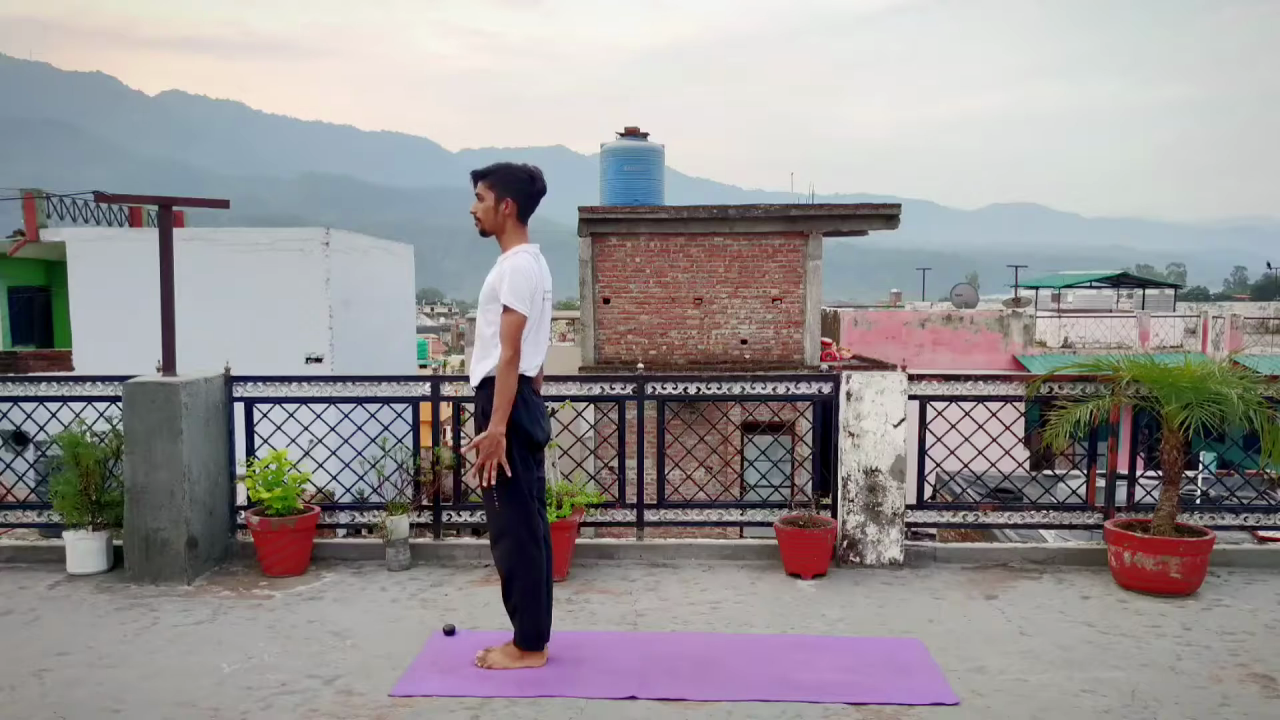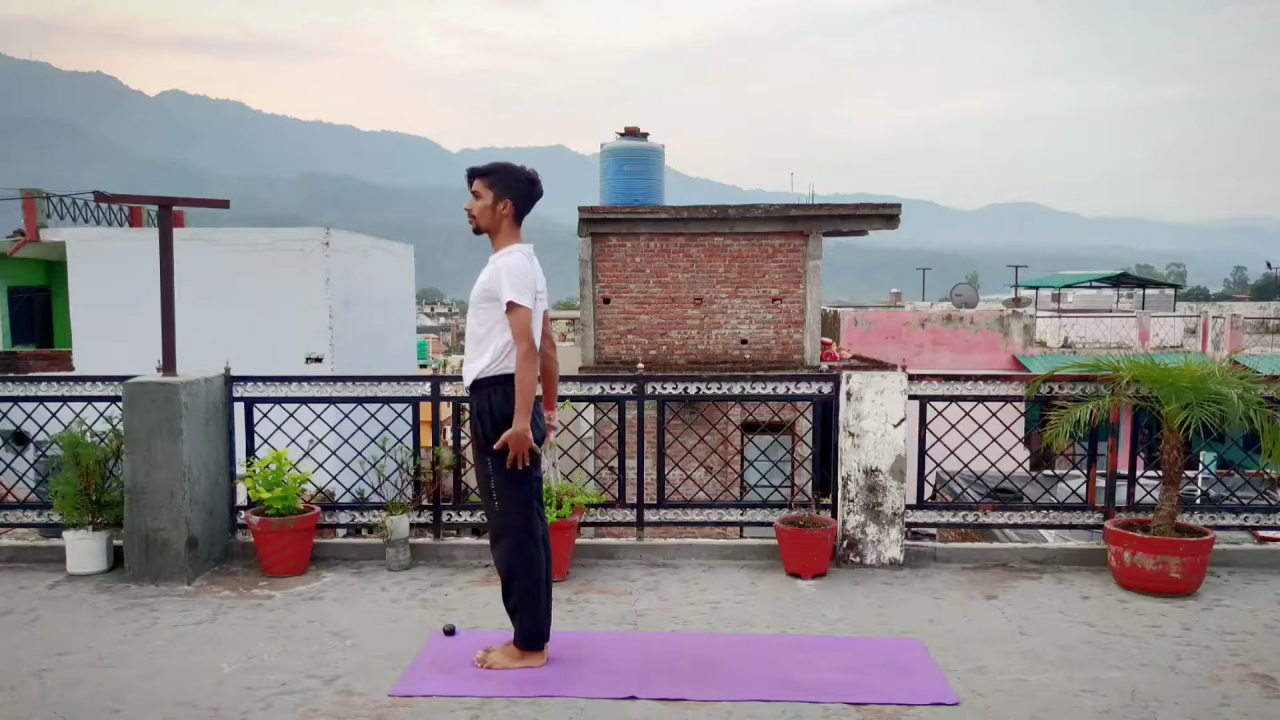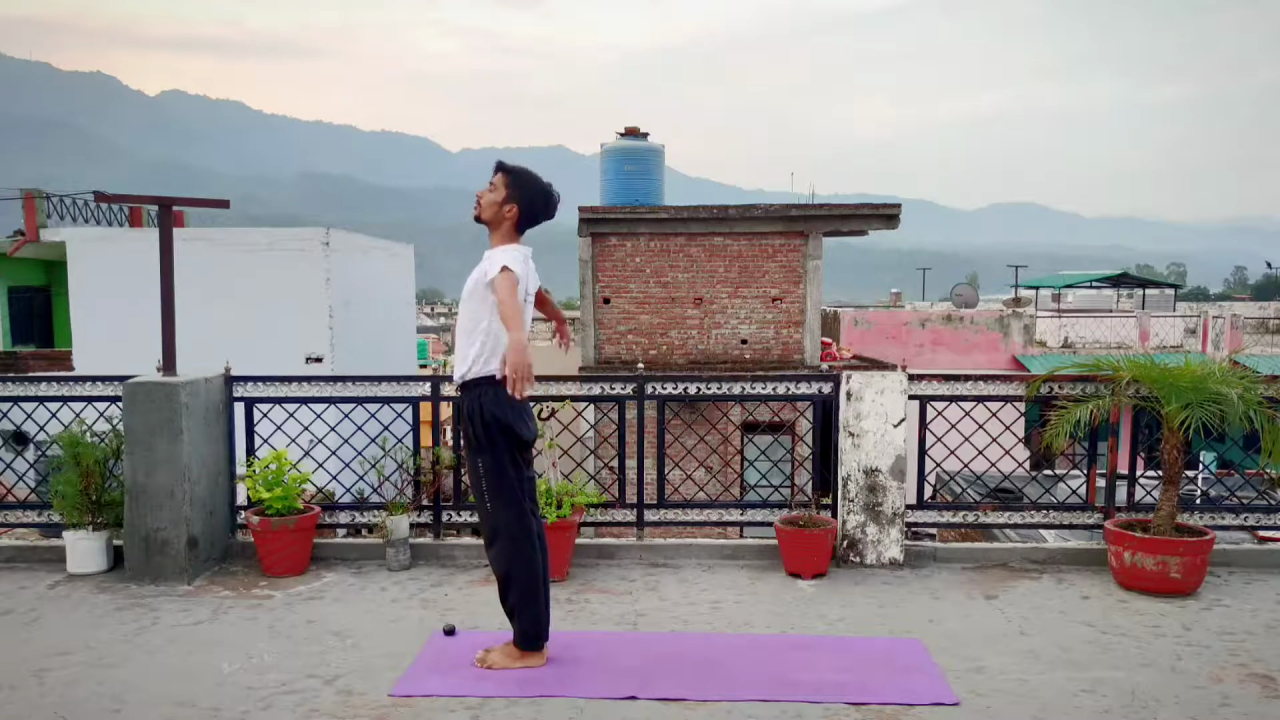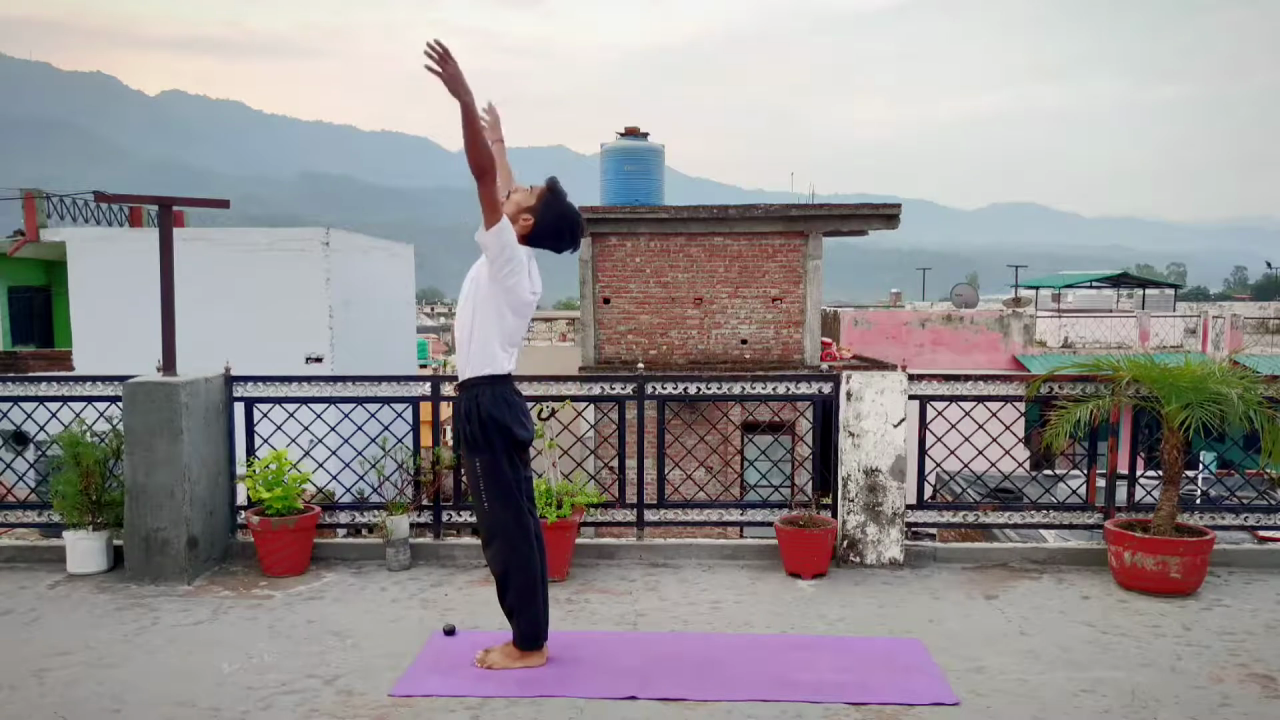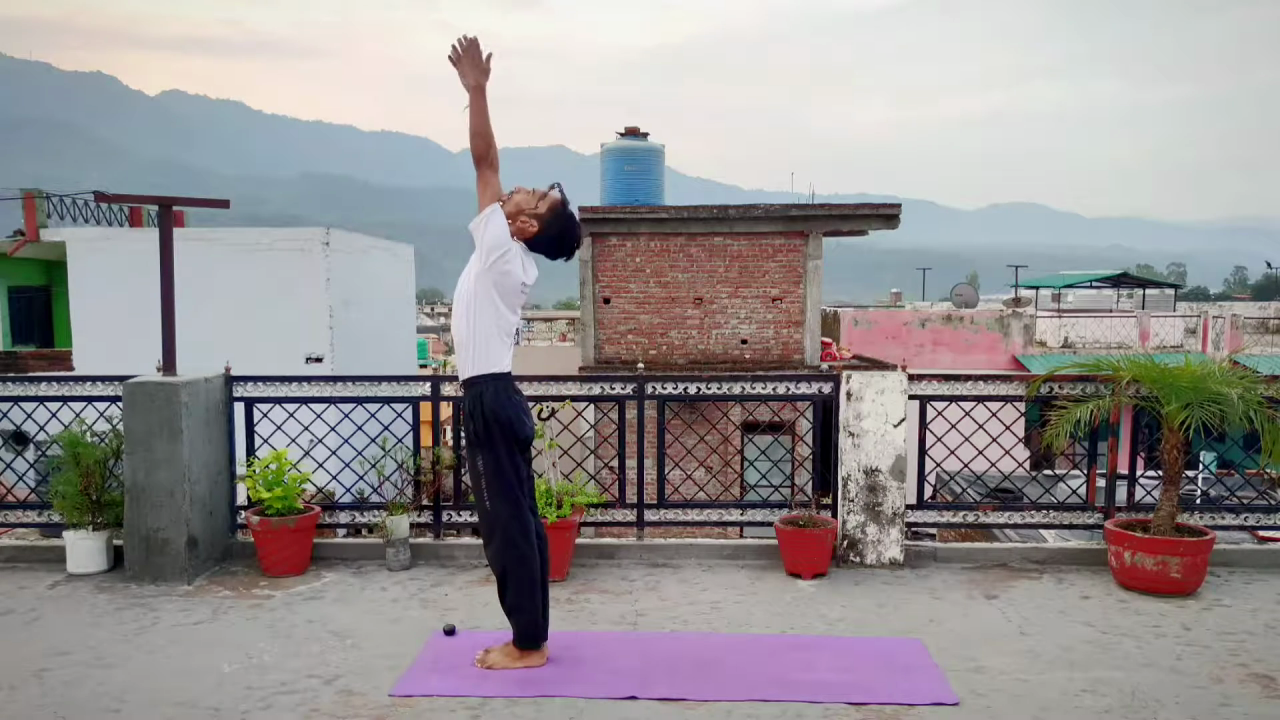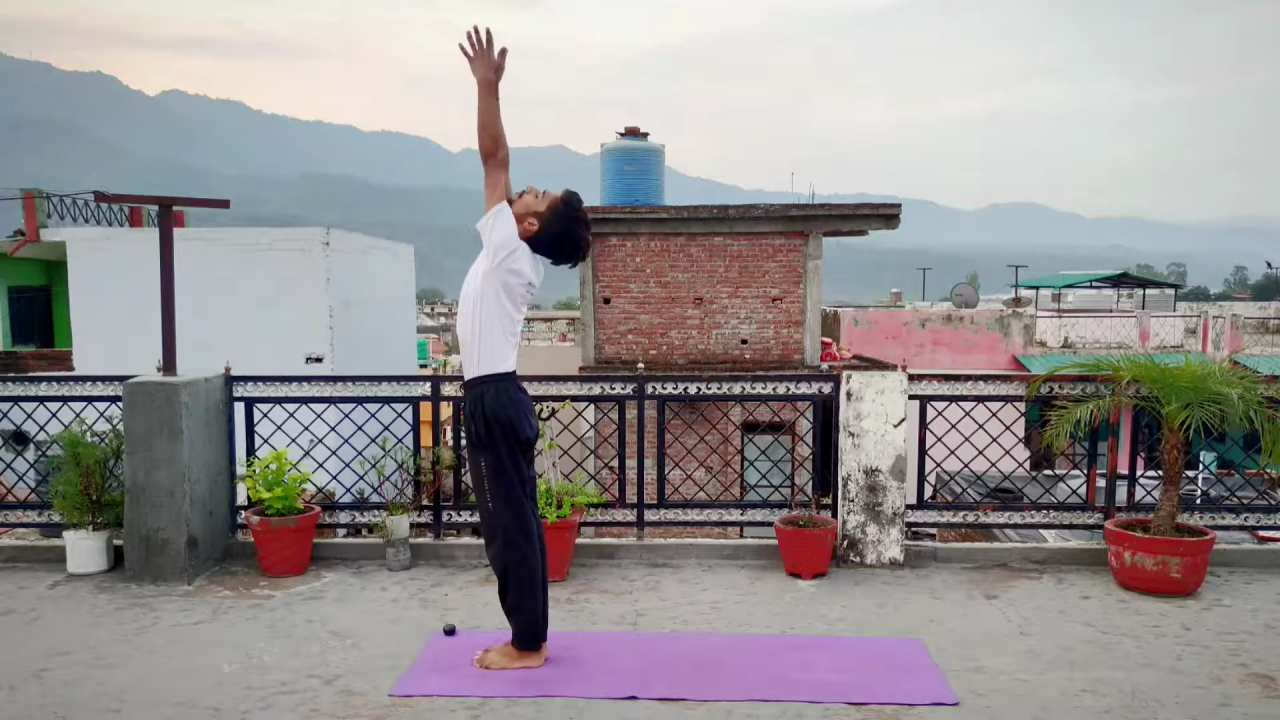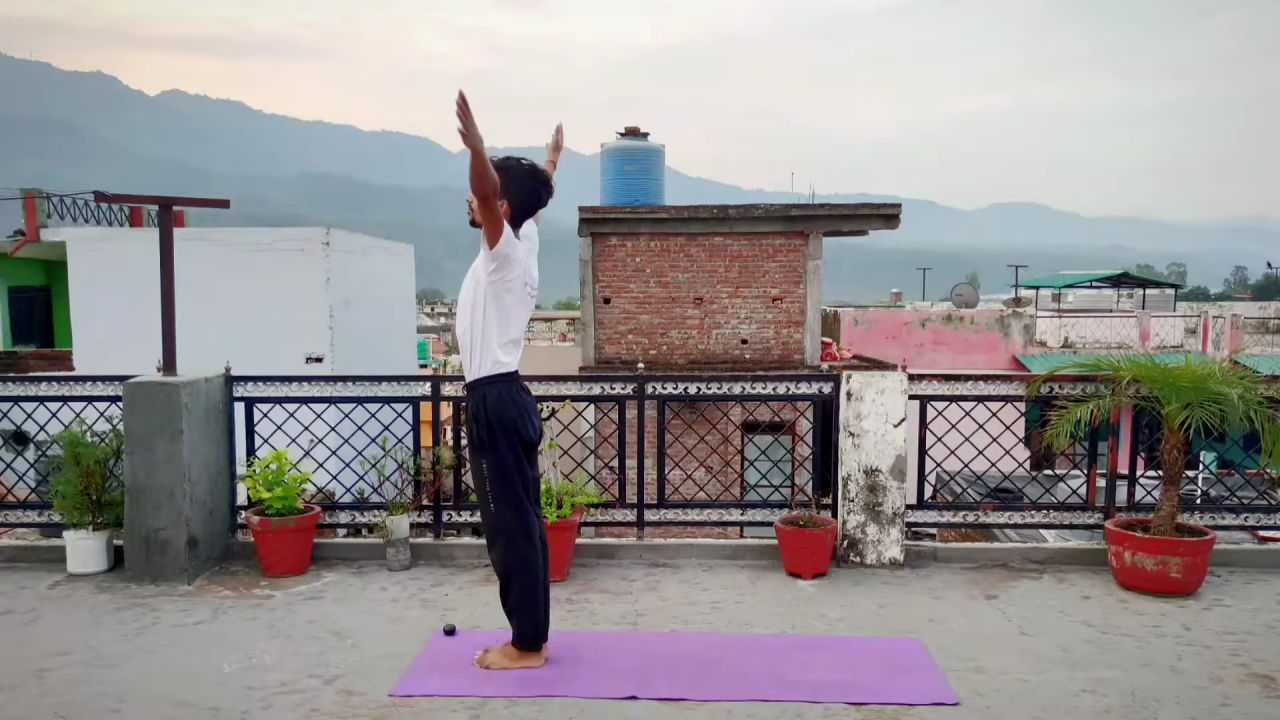
dt=0.3s
person 1, frame 1
left shoulder: (515, 266)
right shoulder: (529, 262)
left elbow: (510, 353)
left wrist: (496, 426)
left hip: (506, 404)
right hip: (520, 403)
left knee: (514, 527)
right knee: (526, 525)
left ankle: (528, 646)
right ankle: (531, 636)
person 1, frame 2
left shoulder: (508, 264)
right shoulder: (522, 263)
left elbow: (525, 347)
right elbow: (546, 345)
left wrist: (521, 420)
right wrist: (549, 408)
left hip: (499, 401)
right hip: (507, 402)
left knee: (512, 525)
right knee: (524, 524)
left ankle: (528, 645)
right ankle: (531, 635)
person 1, frame 3
left shoulder: (506, 256)
right shoulder: (518, 262)
left elbow: (510, 296)
right elbow: (539, 292)
left wrist: (517, 342)
right wrist: (559, 321)
left hip: (489, 400)
right hip: (497, 401)
left knee: (508, 525)
right knee: (518, 521)
left ankle: (528, 644)
right ankle: (531, 635)
person 1, frame 4
left shoulder: (507, 255)
right shoulder: (522, 262)
left elbow: (485, 174)
right elbow: (498, 177)
left wrist: (464, 97)
right wrist: (498, 133)
left hip: (484, 403)
right hip: (497, 401)
left knee: (506, 526)
right knee: (515, 522)
left ankle: (527, 646)
right ankle: (529, 633)
person 1, frame 5
left shoulder: (501, 248)
right shoulder: (514, 257)
left elbow: (485, 163)
right elbow: (490, 167)
left wrist: (475, 88)
right wrist: (477, 89)
left hip: (488, 400)
right hip: (497, 398)
left knee: (507, 524)
right knee: (516, 522)
left ankle: (528, 645)
right ankle: (529, 636)
person 1, frame 6
left shoulder: (507, 250)
right shoulder: (519, 258)
left elbow: (493, 157)
right elbow: (499, 161)
left wrist: (486, 83)
right wrist: (489, 83)
left hip: (490, 400)
right hip: (500, 397)
left knee: (508, 525)
right knee: (515, 523)
left ankle: (527, 646)
right ankle: (529, 636)
person 1, frame 7
left shoulder: (505, 251)
right shoulder: (525, 242)
left elbow: (489, 201)
right elbow: (535, 195)
left wrist: (479, 148)
right wrist: (552, 154)
left hip: (493, 402)
right hip: (505, 397)
left knee: (509, 524)
right knee: (519, 521)
left ankle: (527, 645)
right ankle: (529, 636)
